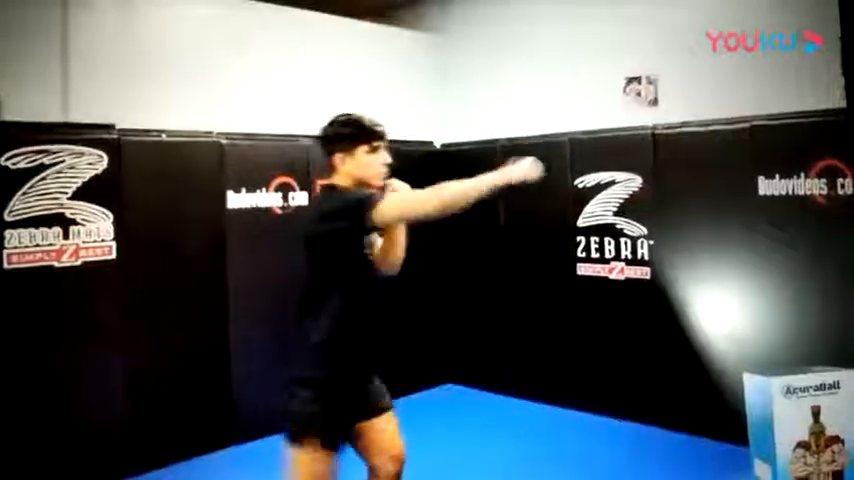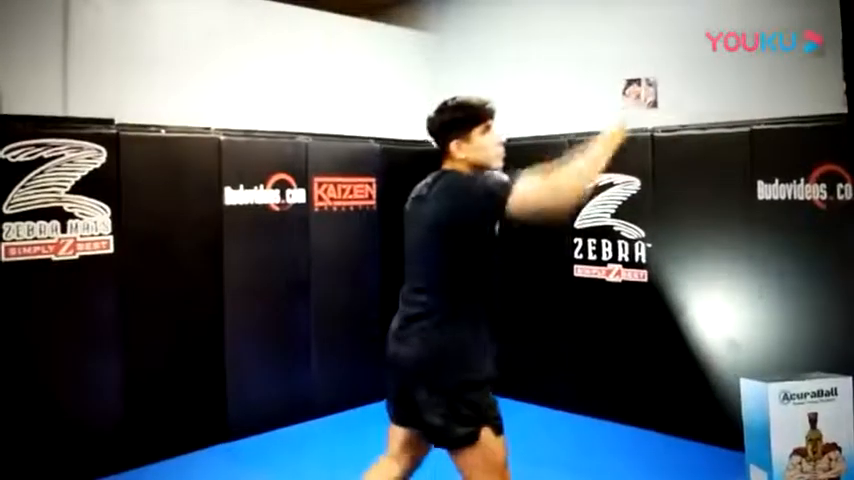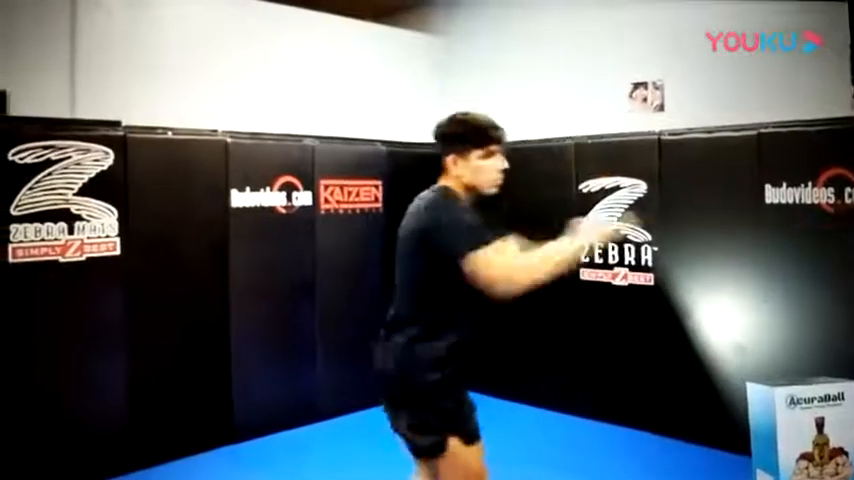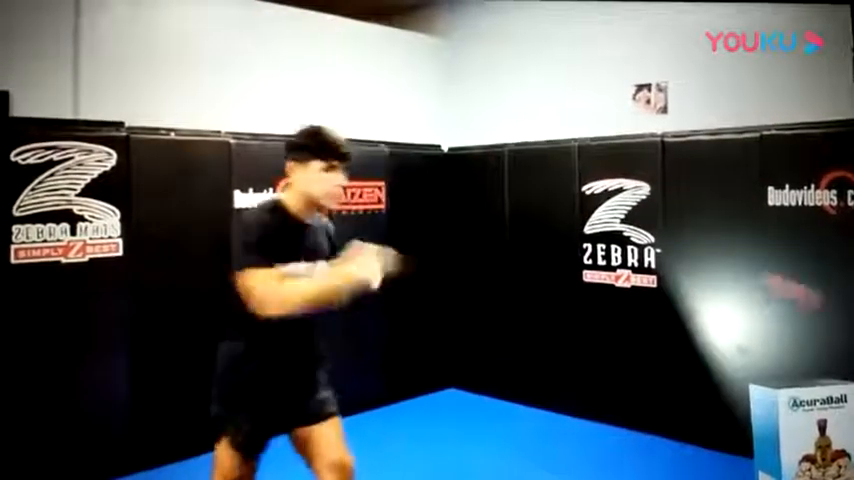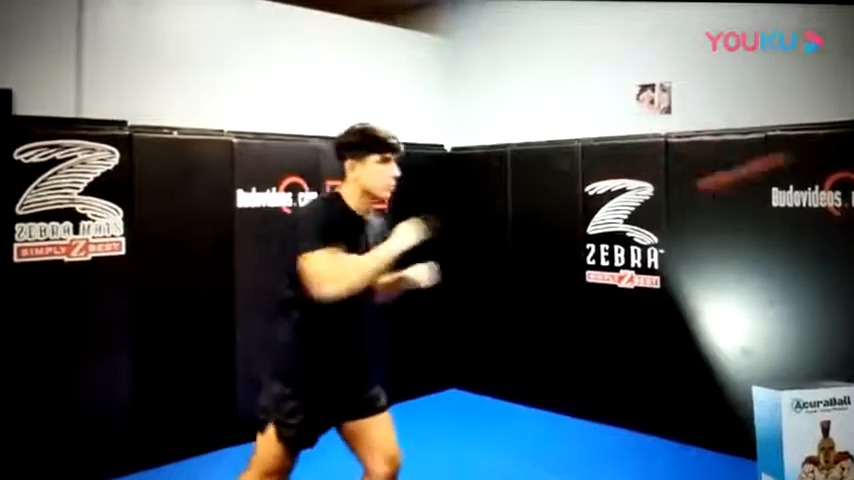
dt=1s
person 1, frame 1
left shoulder: (351, 207)
right shoulder: (337, 206)
left elbow: (386, 265)
right elbow: (429, 203)
left wrist: (398, 215)
right wrist: (507, 173)
left hip: (353, 364)
right hip: (322, 368)
person 1, frame 2
left shoulder: (425, 193)
right shoulder: (472, 191)
right elbow: (560, 190)
right wrist: (613, 135)
left hip: (410, 348)
right hip: (451, 359)
person 1, frame 3
left shoulder: (431, 207)
right shoulder: (444, 217)
right elbow: (515, 276)
left wrist: (506, 261)
right wrist: (585, 235)
left hip: (410, 362)
right hip: (419, 371)
person 1, frame 4
left shoulder: (321, 230)
right shoulder: (256, 226)
right elbow: (273, 302)
left wrist: (362, 276)
right wrist: (346, 272)
left hip: (303, 373)
right hip: (248, 377)
person 1, frame 5
left shoulder: (371, 225)
right shoulder: (325, 215)
right elbow: (328, 285)
left wrist: (406, 279)
right wrist: (393, 246)
left hip: (352, 367)
right hip: (306, 369)
